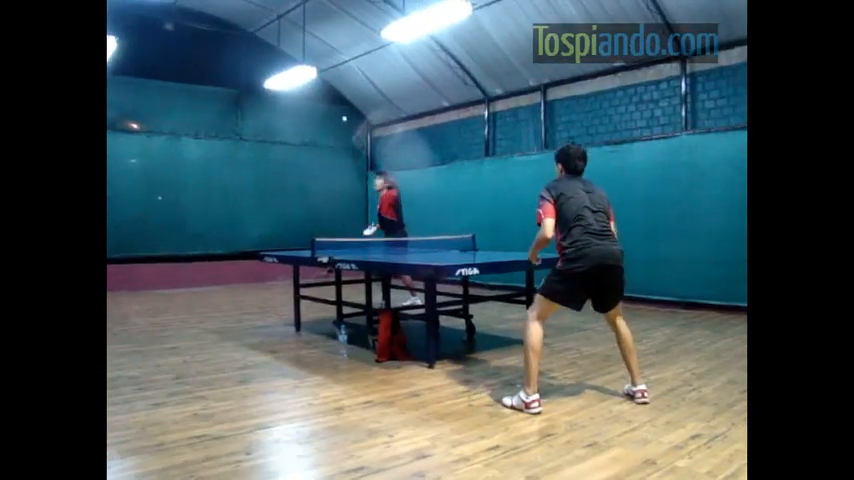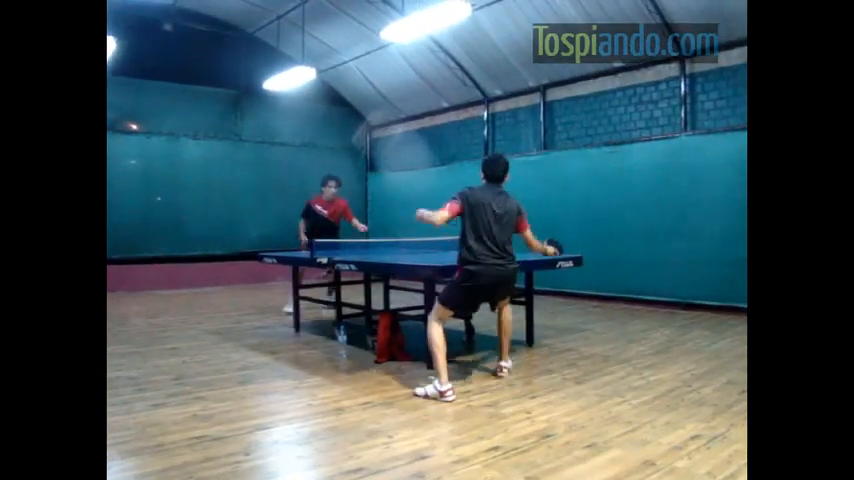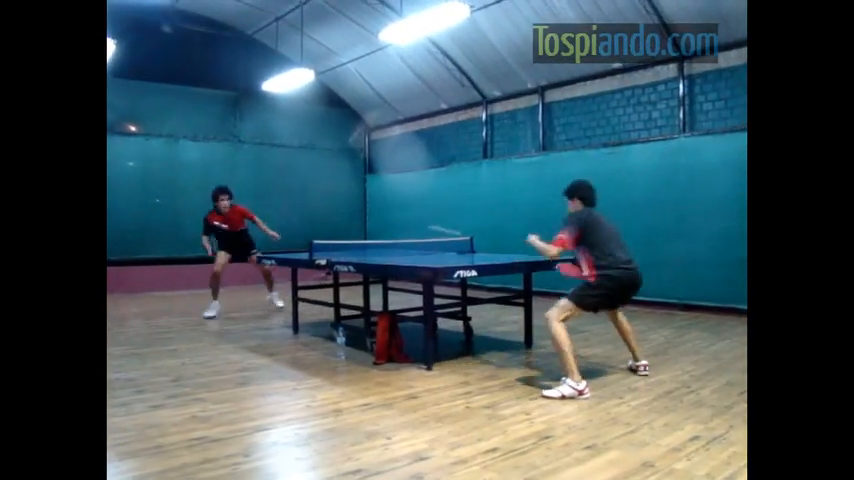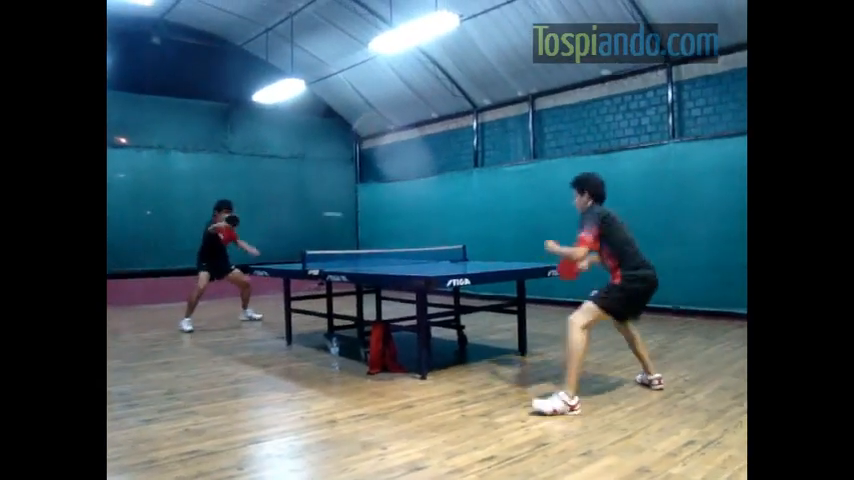
dt=1s
person 1, frame 1
left shoulder: (552, 189)
right shoulder: (599, 192)
left elbow: (547, 233)
left wrist: (533, 252)
left hip: (578, 260)
right hip: (612, 257)
left knee: (535, 317)
right knee: (616, 319)
left ankle: (530, 395)
right ankle: (638, 386)
person 1, frame 2
left shoulder: (468, 194)
right shoulder: (514, 204)
left elbow: (438, 220)
right elbow: (531, 244)
left wrist: (424, 214)
right wrist: (548, 250)
left hip: (473, 273)
right hip: (504, 272)
left knee: (435, 319)
right knee: (502, 304)
left ankle: (443, 385)
right ankle: (503, 361)
person 1, frame 3
left shoulder: (577, 218)
right shoulder: (601, 222)
left elbow: (552, 252)
left wrist: (534, 241)
right wrist: (580, 269)
left hip: (607, 278)
right hip: (632, 277)
left knee: (554, 317)
right knee: (613, 310)
left ankle: (575, 383)
right ankle: (638, 362)
person 1, frame 4
left shoulder: (591, 214)
right shoulder: (605, 215)
left elbow: (578, 252)
left wrist: (553, 248)
right wrist: (589, 263)
left hip: (628, 281)
right hip: (647, 279)
left knee: (577, 323)
right knee: (623, 324)
left ankle: (567, 398)
right ankle: (651, 375)
person 2, frame 1
left shoulder: (390, 195)
right shoulder: (382, 198)
left elbow: (395, 193)
left wrist: (391, 183)
right wrist: (378, 226)
left hip: (397, 238)
right hip: (391, 238)
left ankle: (415, 298)
right ankle: (415, 298)
person 2, frame 2
left shoulder: (342, 203)
right shoulder: (313, 202)
left elbow: (352, 220)
right elbow: (303, 220)
left wrist: (360, 226)
right wrist: (302, 235)
right knee: (301, 269)
left ankle: (328, 298)
right ankle: (292, 301)
person 2, frame 3
left shoulder: (239, 210)
right shoulder: (209, 218)
left elbow: (254, 218)
right elbow: (205, 237)
left wrist: (269, 231)
right wrist: (208, 248)
left hip: (245, 243)
right hip: (225, 247)
left knee: (266, 269)
right knee: (216, 271)
left ankle: (272, 294)
right ankle: (214, 304)
person 2, frame 4
left shoulder: (228, 228)
right shoulder: (213, 224)
left elbow: (237, 241)
right elbow: (210, 229)
left wrist: (250, 249)
right wrist: (220, 225)
left hip: (222, 262)
right hip: (206, 262)
left knee: (245, 282)
right knee: (201, 288)
left ankle: (246, 312)
right ankle: (186, 320)
